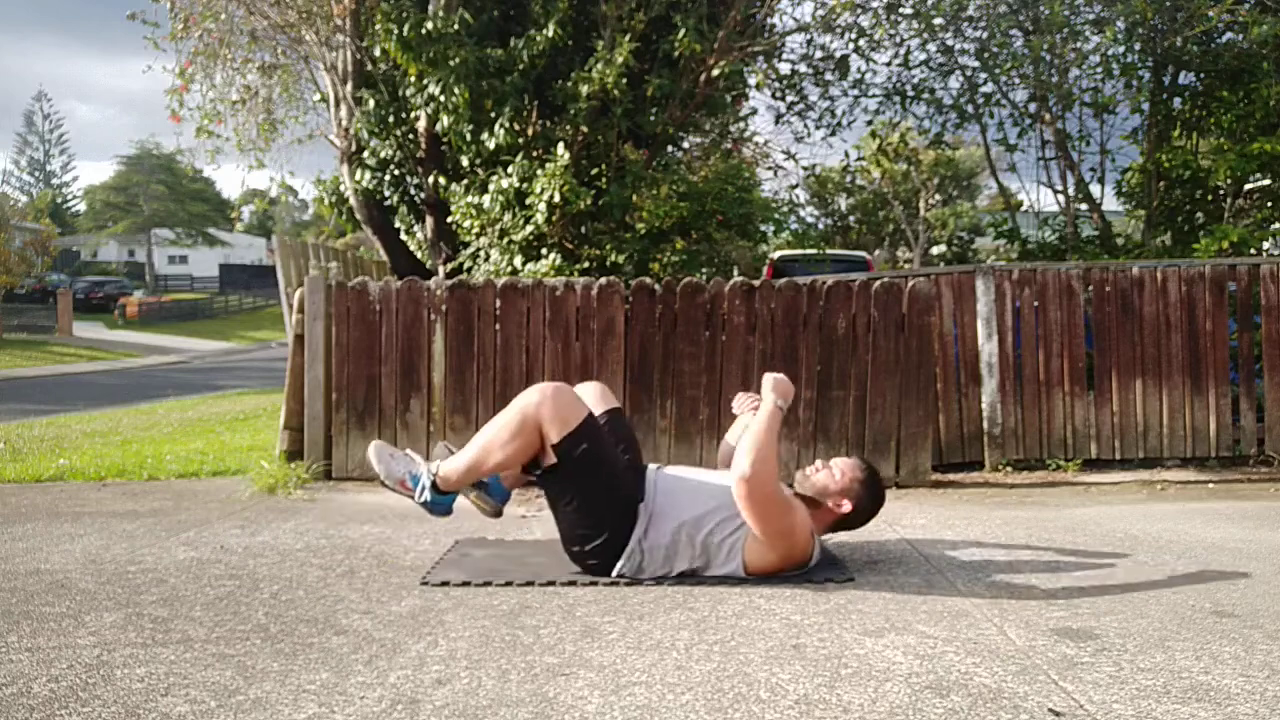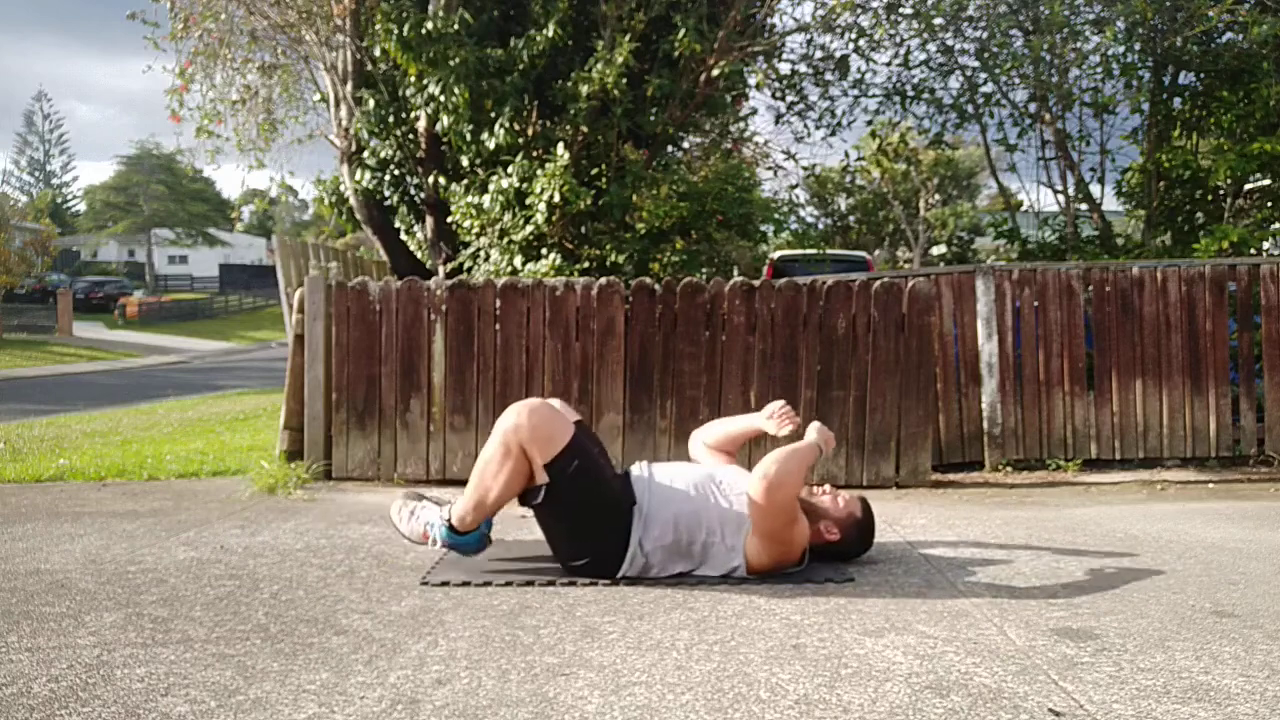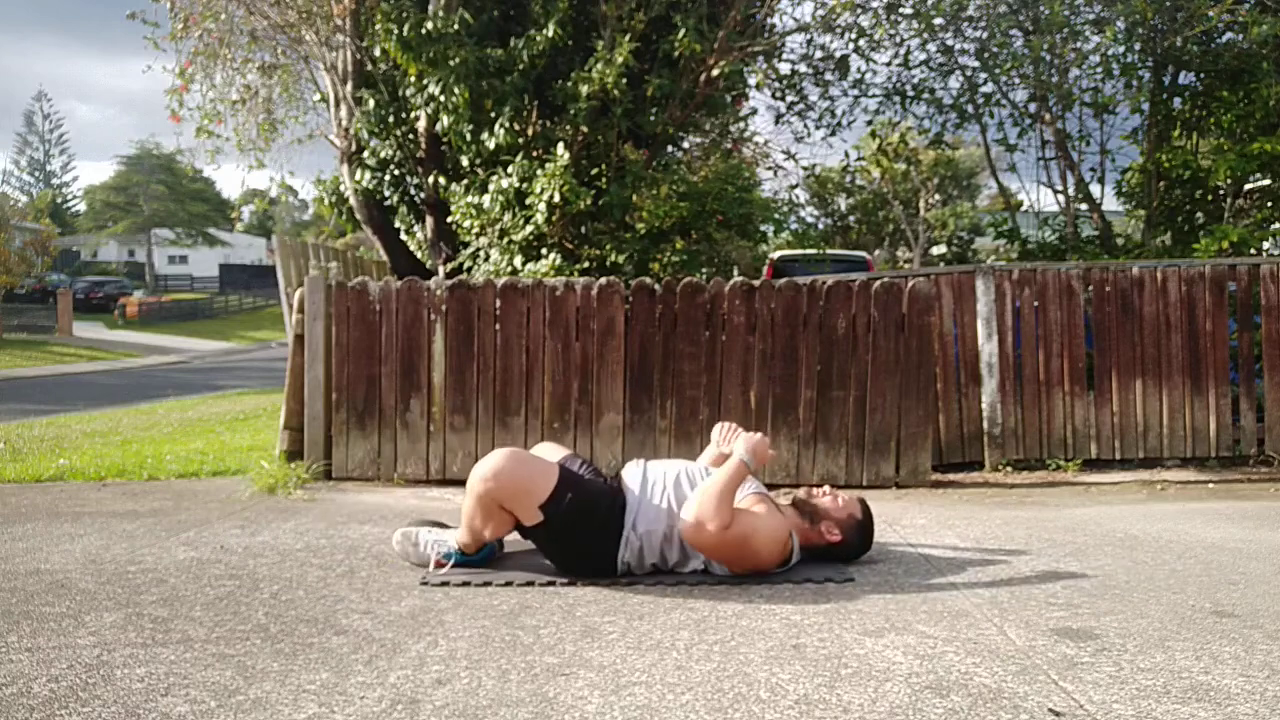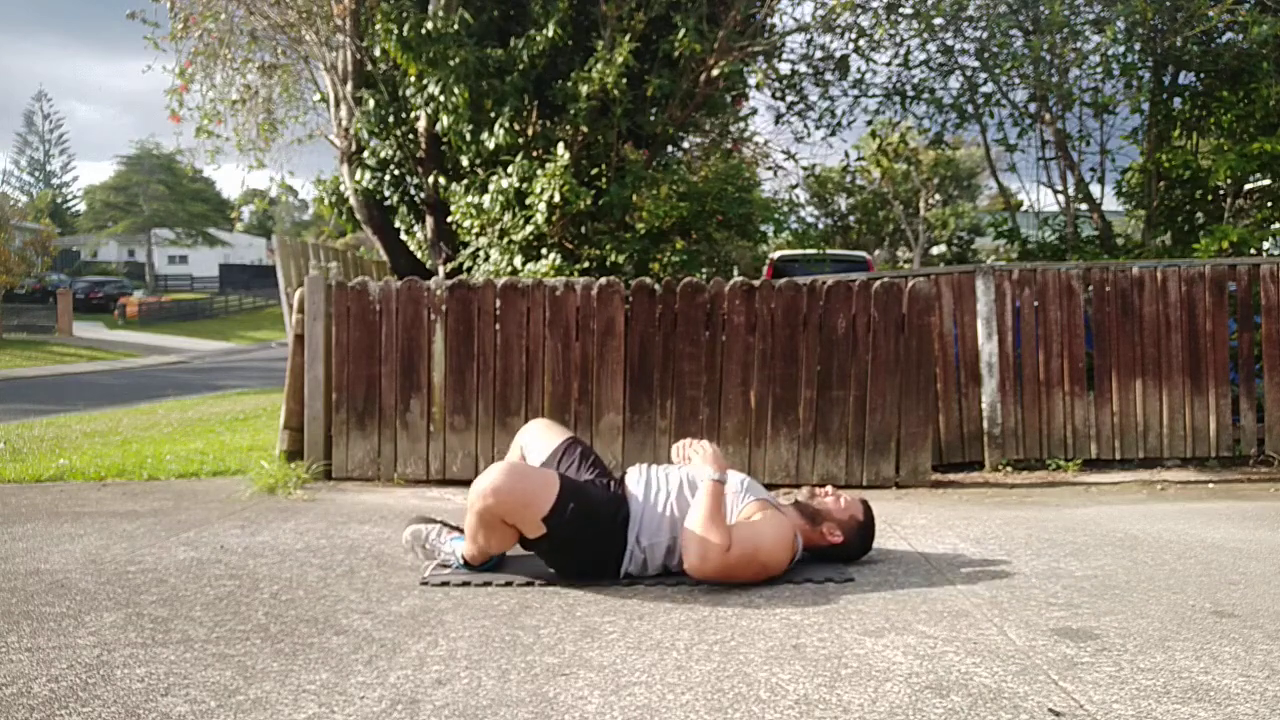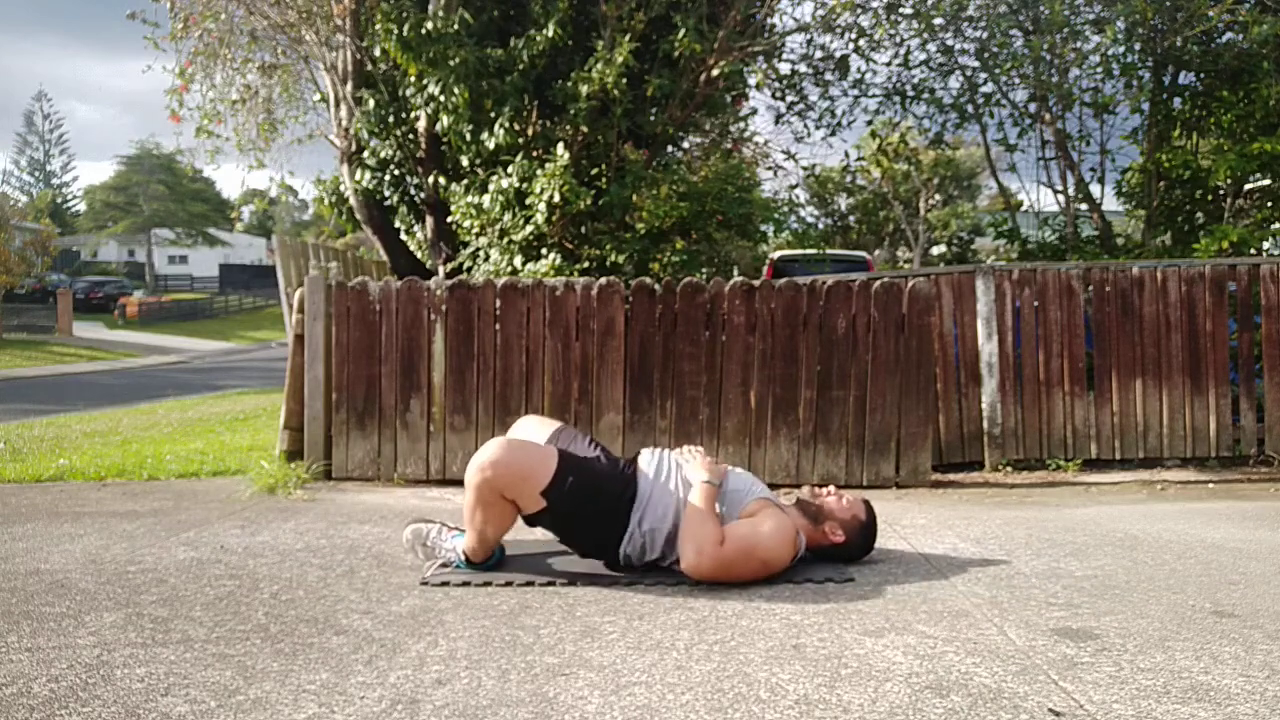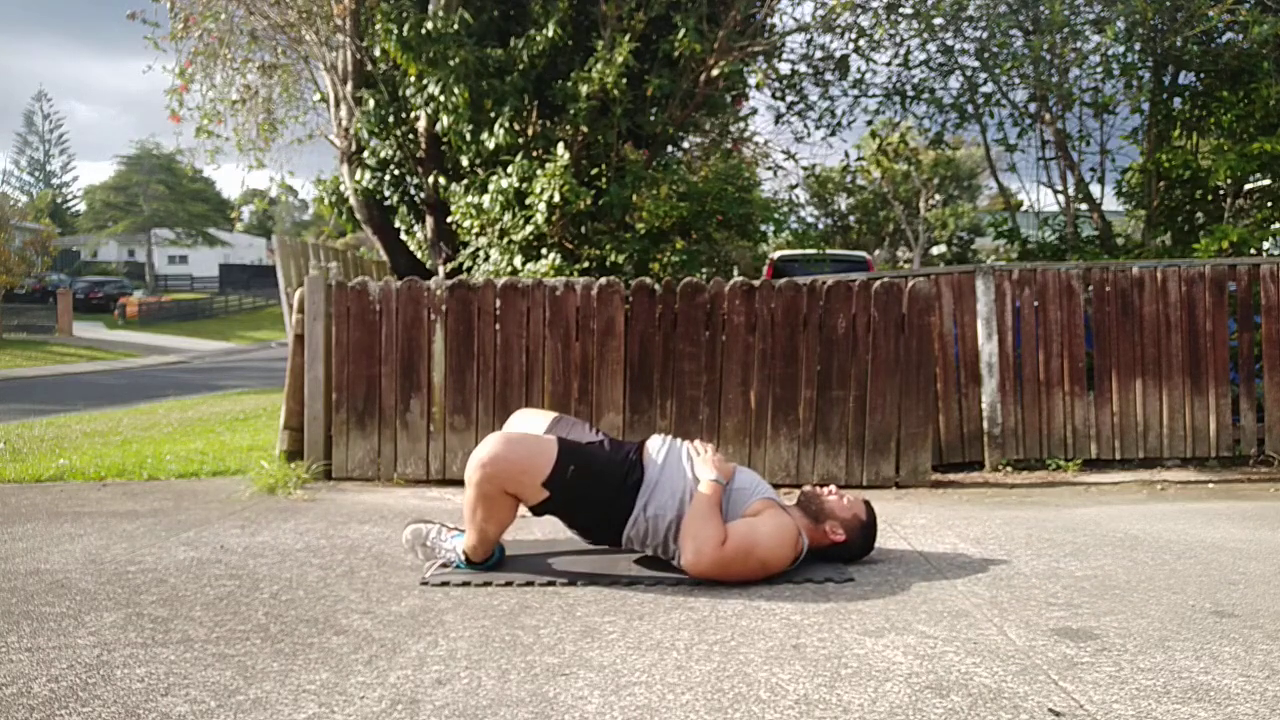
dt=0.5s
person 1, frame 1
left shoulder: (794, 537)
right shoulder: (790, 508)
left elbow: (746, 479)
right elbow: (736, 455)
left wrist: (776, 405)
right wrist: (749, 415)
left hip: (616, 535)
right hip: (640, 495)
left knee: (546, 401)
right knee: (588, 394)
left ankle: (437, 484)
right ankle: (492, 482)
person 1, frame 2
left shoulder: (786, 538)
right shoulder: (768, 504)
left elbow: (765, 487)
right elbow: (702, 443)
left wrist: (813, 448)
right wrist: (760, 420)
left hip: (607, 537)
right hip: (620, 501)
left knee: (526, 418)
right knee: (549, 413)
left ankle: (458, 527)
right ankle: (469, 509)
person 1, frame 3
left shoulder: (773, 537)
right shoulder: (773, 512)
left elbow: (699, 524)
right elbow: (692, 487)
left wrist: (744, 459)
right wrist: (720, 450)
left hip: (608, 534)
right hip: (615, 497)
left knee: (500, 470)
right knee: (544, 454)
left ankle: (465, 547)
right ankle: (482, 531)
person 1, frame 4
left shoulder: (779, 540)
right shoulder: (769, 513)
left elbow: (703, 559)
left wrist: (713, 475)
right wrist: (694, 464)
left hip: (609, 536)
right hip: (614, 497)
left knee: (498, 485)
right knee: (535, 431)
left ankle: (470, 555)
right ankle: (485, 531)
person 1, frame 5
left shoulder: (780, 538)
right shoulder: (773, 511)
left elbow: (698, 558)
left wrist: (705, 480)
right wrist: (703, 470)
left hip: (615, 514)
right hip: (624, 477)
left knee: (496, 460)
right knee: (528, 428)
left ankle: (473, 552)
right ankle: (482, 528)
person 1, frame 6
left shoulder: (783, 539)
right shoulder: (775, 513)
left elbow: (699, 557)
left wrist: (711, 480)
right wrist: (710, 468)
left hip: (619, 499)
right hip: (630, 464)
left knee: (495, 455)
right knee: (523, 422)
left ankle: (472, 552)
right ankle: (481, 531)
